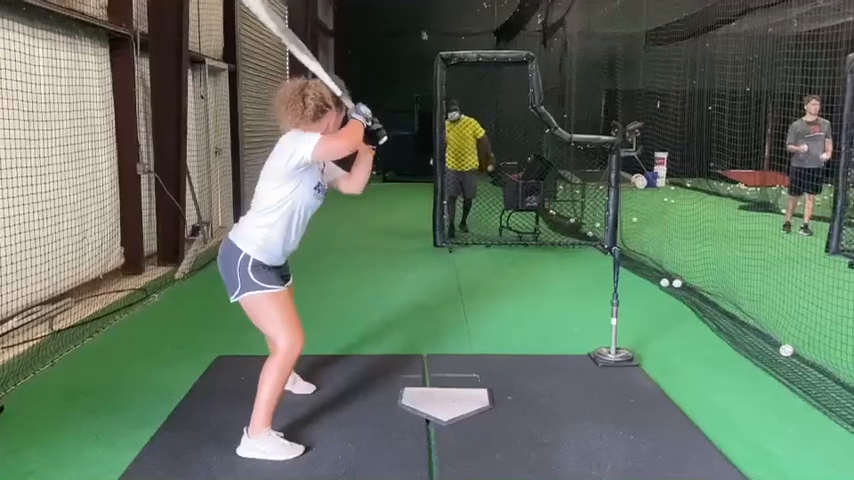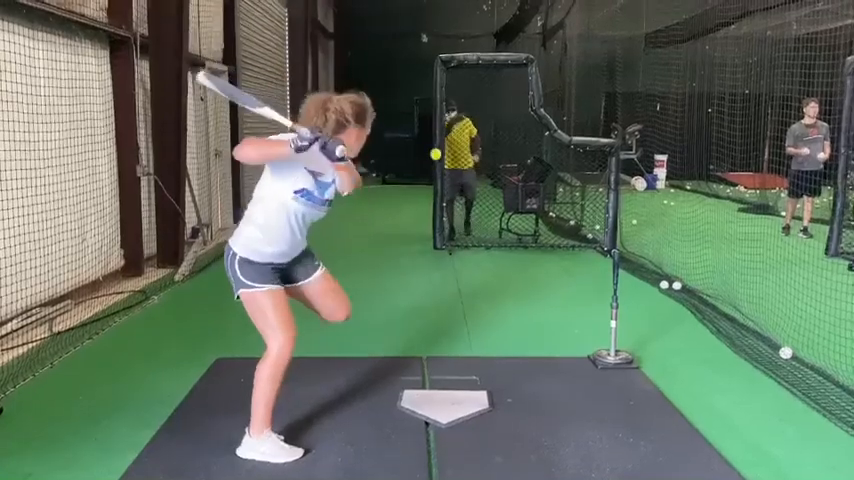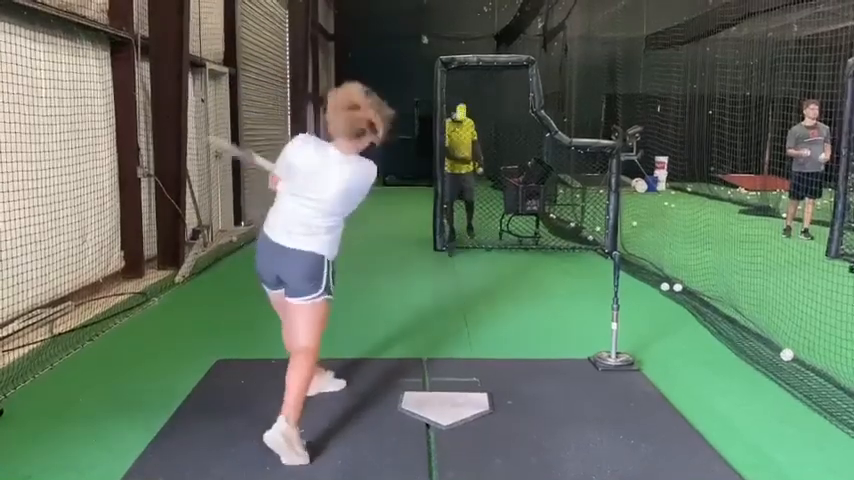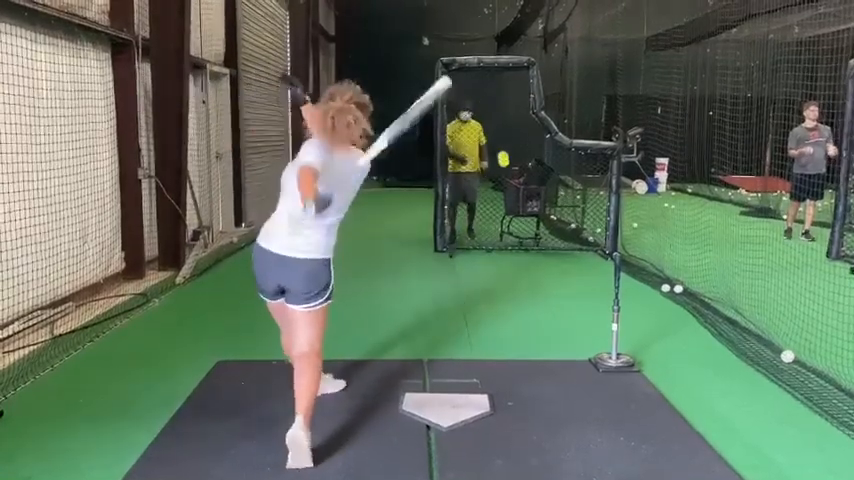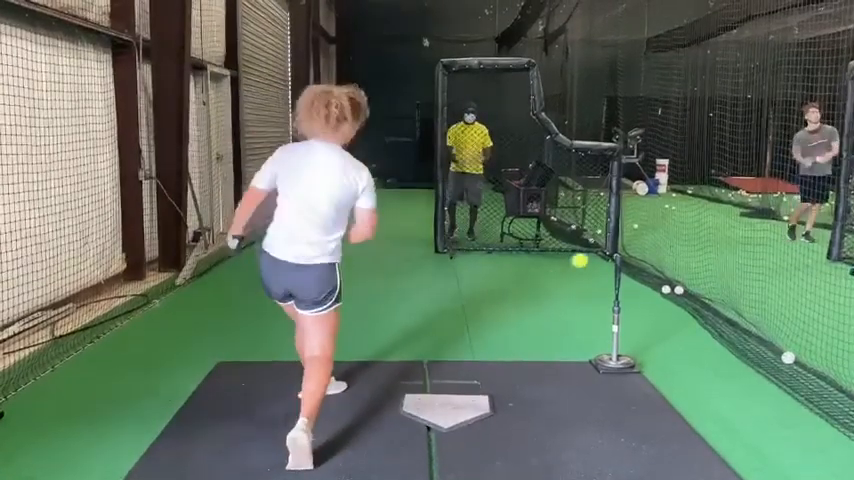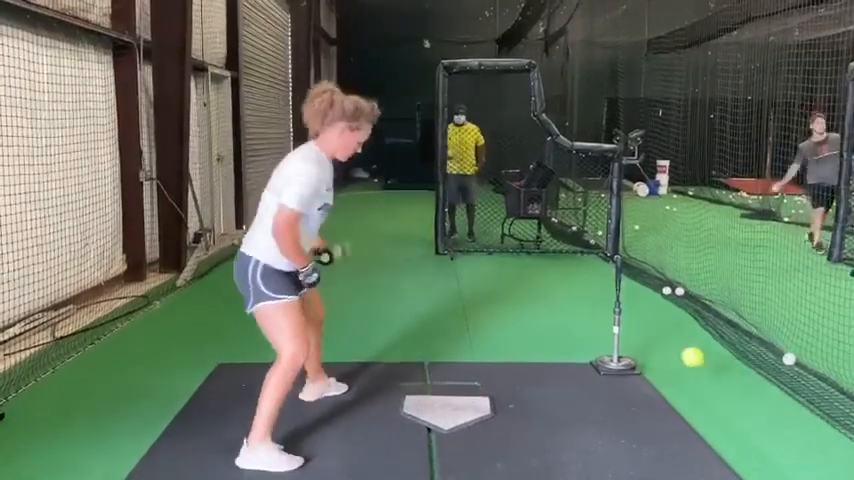
dt=0.5s
person 1, frame 1
left shoulder: (315, 158)
right shoulder: (296, 143)
left elbow: (354, 185)
right elbow: (344, 143)
left wrist: (369, 143)
right wrist: (359, 118)
left hip: (268, 257)
right hip: (246, 258)
left knee: (283, 327)
right knee: (290, 341)
left ankle: (283, 375)
right ankle: (256, 436)
person 1, frame 2
left shoulder: (335, 161)
right shoulder: (295, 146)
left elbow: (351, 184)
right elbow: (243, 151)
left wrist: (336, 158)
right wrist: (295, 145)
left hip: (293, 253)
right hip: (250, 257)
left knee: (340, 312)
right knee: (282, 341)
right ankle: (257, 436)
person 1, frame 3
left shoulder: (300, 146)
right shoulder: (365, 171)
left elbow: (276, 182)
left hip: (269, 248)
right hip: (310, 260)
left knee: (293, 326)
right knee: (304, 345)
left ankle: (311, 377)
right ankle: (287, 424)
person 1, frame 4
left shoulder: (315, 150)
right shoulder: (360, 164)
left elbow: (308, 173)
left wrist: (312, 195)
right wrist: (305, 101)
left hip: (269, 255)
right hip: (312, 265)
left knee: (291, 331)
right knee: (307, 349)
left ankle: (313, 381)
right ankle: (301, 425)
person 1, frame 5
left shoulder: (286, 155)
right shoulder: (358, 173)
left elbow: (250, 200)
right elbow: (365, 232)
left wrist: (234, 233)
left hip: (274, 262)
right hip: (318, 271)
left knee: (307, 327)
right knee: (319, 354)
left ankle: (317, 383)
right ankle: (303, 427)
person 1, frame 6
left shoulder: (320, 163)
right shoulder: (307, 166)
right elbow: (282, 230)
left wrist: (320, 246)
right wrist: (306, 267)
left hip: (286, 266)
right hip: (261, 268)
left knee: (314, 322)
right knee: (293, 354)
left ankle: (316, 382)
right ankle: (256, 445)
person 2, frame 1
left shoulder: (825, 124)
right shoulder: (796, 125)
left elbow: (828, 141)
right elbow: (789, 146)
left wrist: (828, 153)
right wrist: (798, 148)
left hip: (816, 166)
right hip: (799, 166)
left knee: (811, 196)
right knee: (794, 196)
left ankle: (805, 225)
right ankle: (787, 222)
person 2, frame 2
left shoulder: (824, 127)
right shoulder: (795, 128)
left elbow: (827, 144)
right elbow: (788, 149)
left wrist: (826, 155)
right wrist: (799, 151)
left hip: (816, 169)
right hip: (798, 168)
left knee: (810, 198)
right knee: (793, 198)
left ankle: (805, 228)
right ankle: (786, 225)
person 2, frame 3
left shoulder: (824, 129)
right shoulder: (795, 130)
left elbow: (827, 146)
right elbow: (789, 151)
left wrist: (827, 156)
right wrist: (799, 153)
left hip: (817, 171)
right hip: (799, 171)
left knee: (811, 200)
right knee: (794, 200)
left ankle: (805, 229)
right ankle: (788, 226)
person 2, frame 4
left shoulder: (826, 130)
right shoulder: (796, 132)
left elbow: (830, 148)
right elbow: (790, 152)
left wrist: (833, 151)
right wrist: (801, 152)
left hip: (818, 172)
right hip: (800, 172)
left knee: (812, 202)
right knee: (795, 202)
left ankle: (806, 231)
right ankle: (788, 228)
person 2, frame 5
left shoulder: (830, 130)
right shoulder: (800, 136)
left elbow: (836, 149)
right elbow: (796, 156)
left wrist: (827, 156)
right wrist: (803, 160)
left hip: (824, 175)
right hip: (807, 175)
left knee: (817, 205)
right knee: (806, 204)
left ankle: (807, 232)
right ankle: (792, 225)
person 2, frame 6
left shoulder: (837, 139)
right shoulder: (805, 146)
right elbow: (795, 166)
right wrist: (783, 182)
left hip: (833, 184)
right hip: (815, 183)
left knee: (824, 212)
right knee: (819, 210)
left ankle: (812, 232)
right ankle: (817, 242)
person 3, frame 1
left shoulder: (471, 122)
right shoulder: (445, 126)
left elbow: (483, 139)
left wrist: (489, 158)
left hip: (469, 167)
right hip: (451, 167)
left knee: (468, 197)
right knee: (451, 197)
left ankle: (463, 222)
right ankle: (451, 225)
person 3, frame 2
left shoulder: (466, 122)
left elbow: (475, 137)
right elbow: (444, 133)
left wrist: (476, 152)
right wrist: (453, 122)
left hip: (467, 166)
right hip: (450, 168)
left knee: (470, 197)
right knee: (449, 199)
left ankle: (467, 222)
right ankle: (451, 228)
person 3, frame 3
left shoulder: (470, 123)
right shoulder: (445, 127)
left elbow: (475, 143)
right elbow: (445, 151)
left wrist: (479, 162)
right wrist: (460, 160)
left hip: (468, 170)
right hip: (450, 171)
left knee: (469, 200)
right knee: (449, 202)
left ankle: (469, 226)
right ankle: (451, 230)
person 3, frame 4
left shoulder: (477, 126)
right shoulder: (450, 128)
left elbow: (483, 145)
right elbow: (445, 148)
left wrist: (484, 160)
right wrist: (457, 158)
left hip: (473, 170)
right hip: (455, 170)
left knee: (472, 201)
right knee: (453, 202)
left ankle: (470, 228)
right ankle: (452, 231)
person 3, frame 5
left shoulder: (483, 130)
right shoulder: (454, 129)
left elbow: (488, 149)
right elbow: (448, 148)
left wrist: (484, 158)
right wrist: (452, 157)
left hip: (475, 172)
right hip: (456, 170)
left knee: (474, 203)
right knee: (452, 200)
left ankle: (471, 229)
right ankle: (452, 225)
person 3, frame 6
left shoulder: (474, 129)
right shoulder: (446, 130)
left elbow: (480, 146)
left wrist: (481, 162)
left hip: (469, 171)
right hip: (452, 171)
left knee: (470, 202)
right knee: (451, 201)
left ankle: (471, 231)
right ankle: (452, 227)
